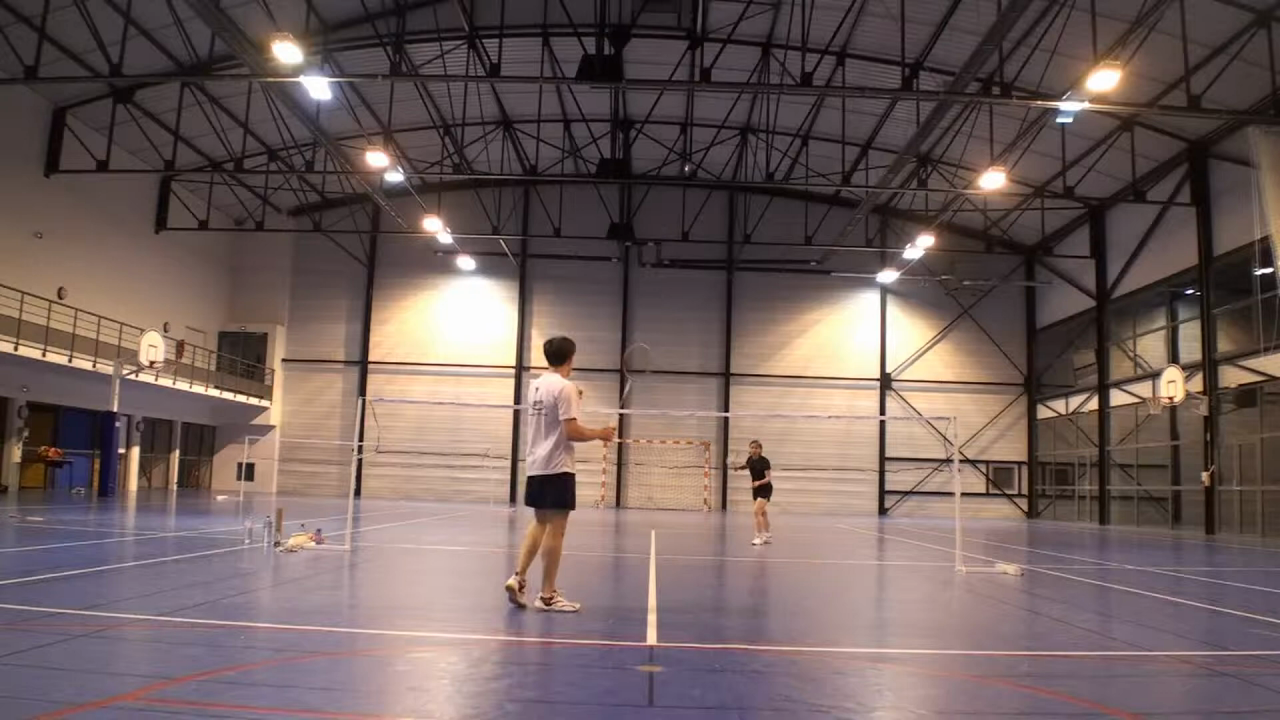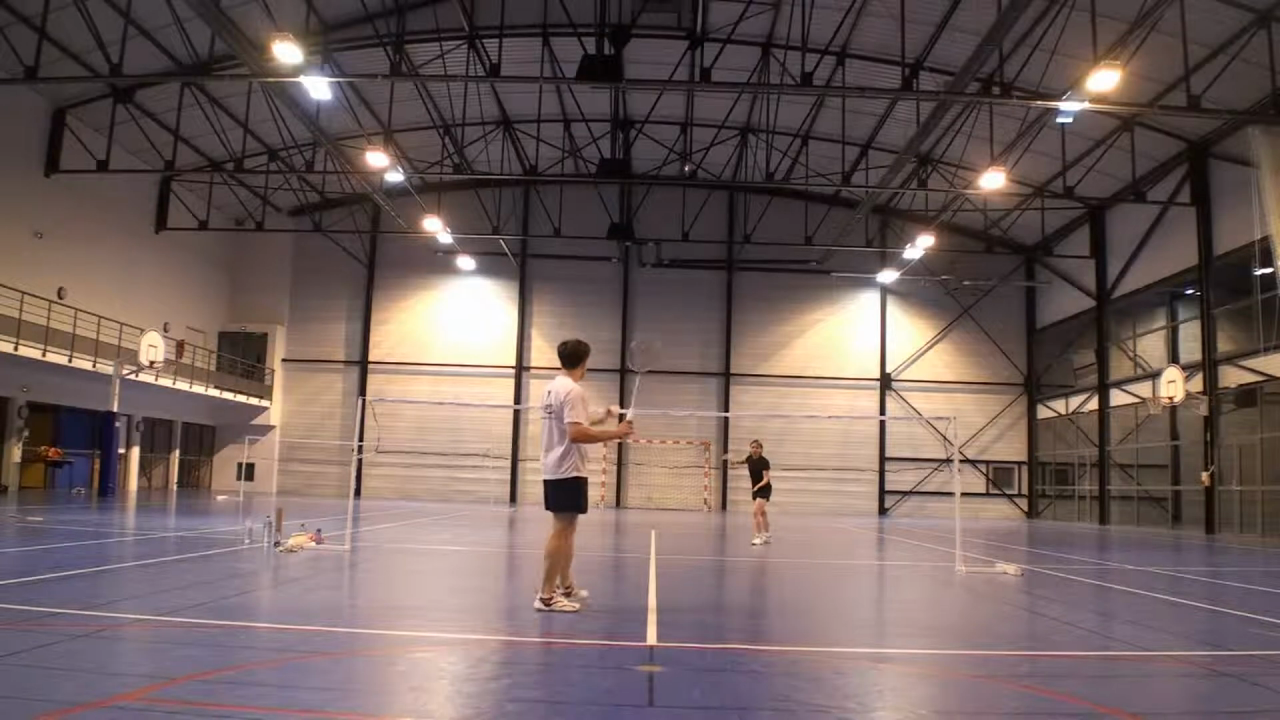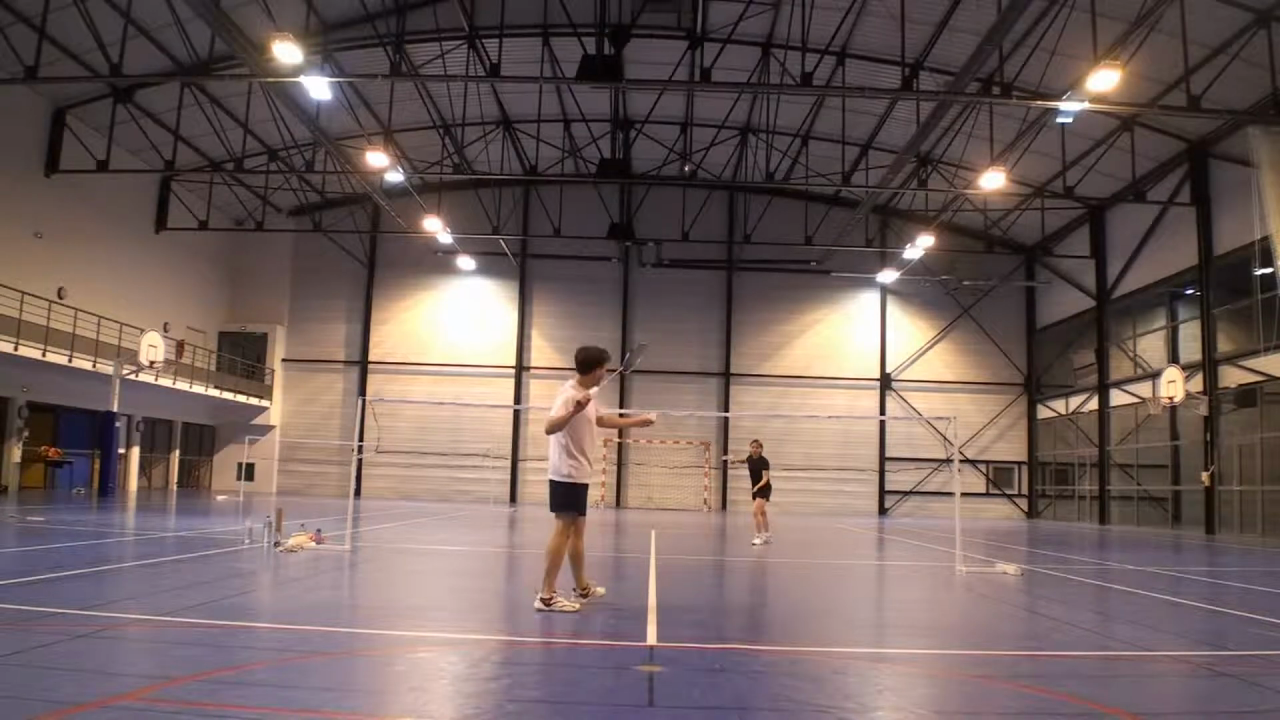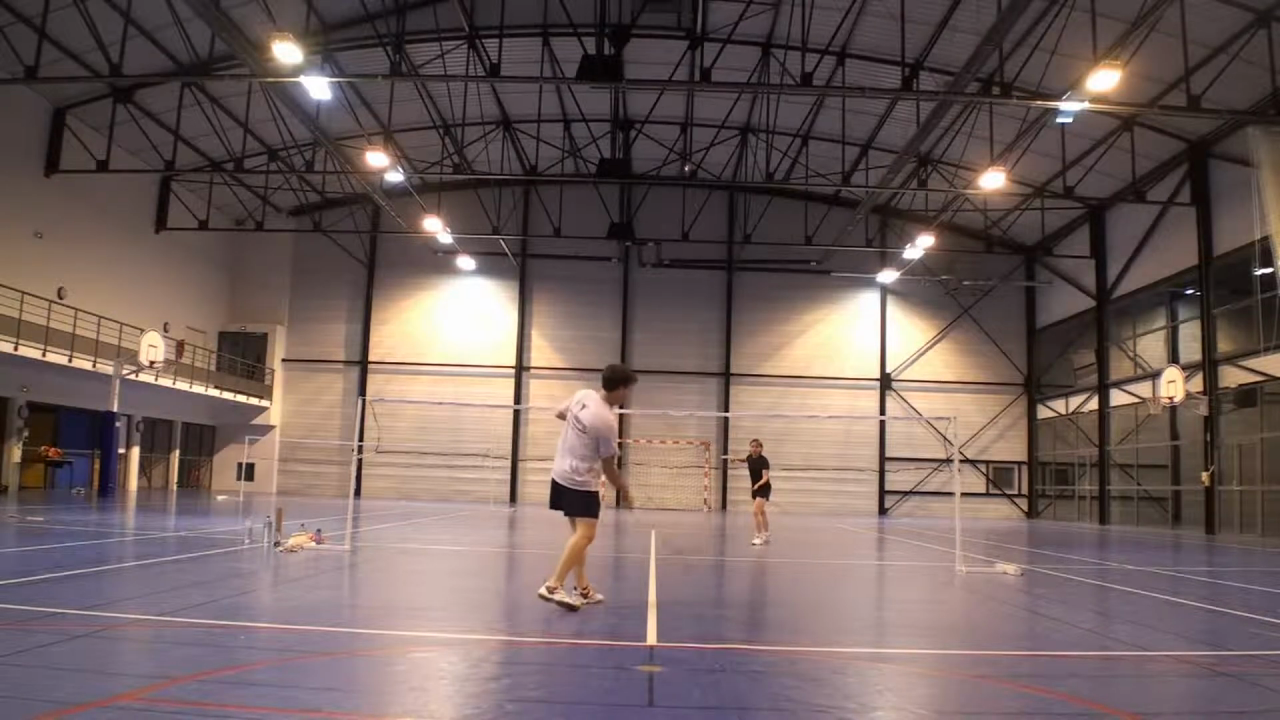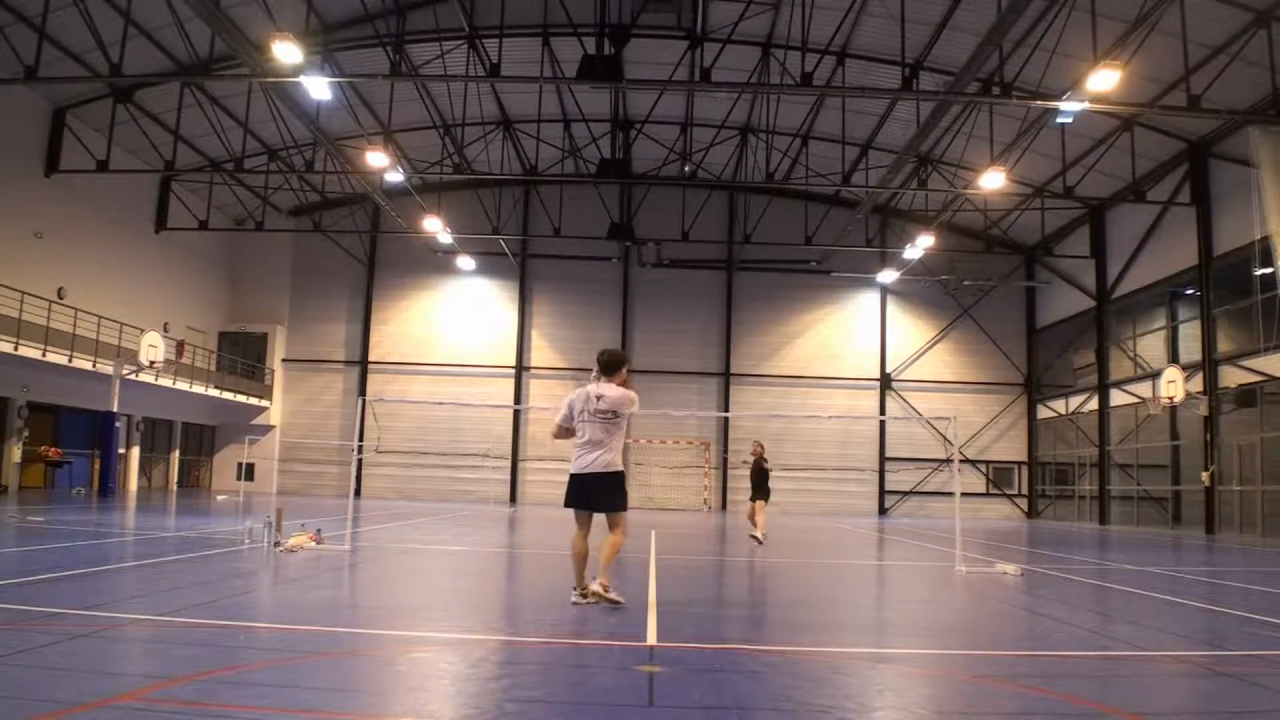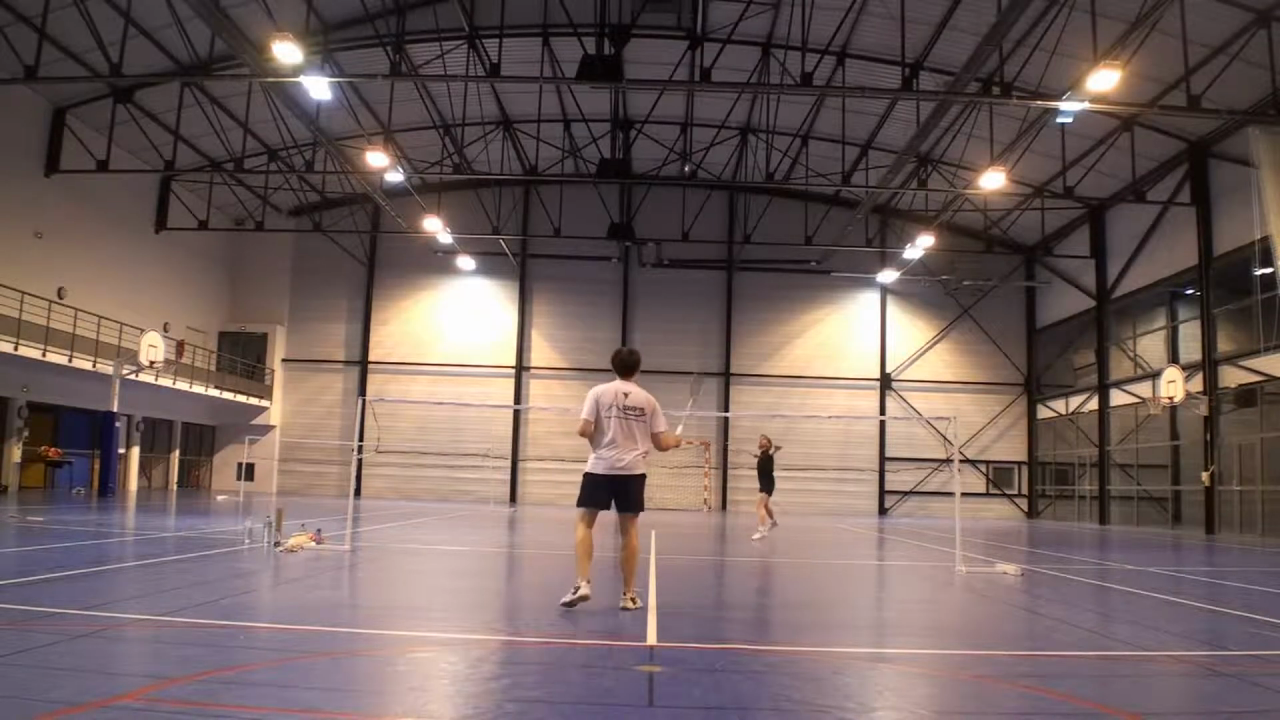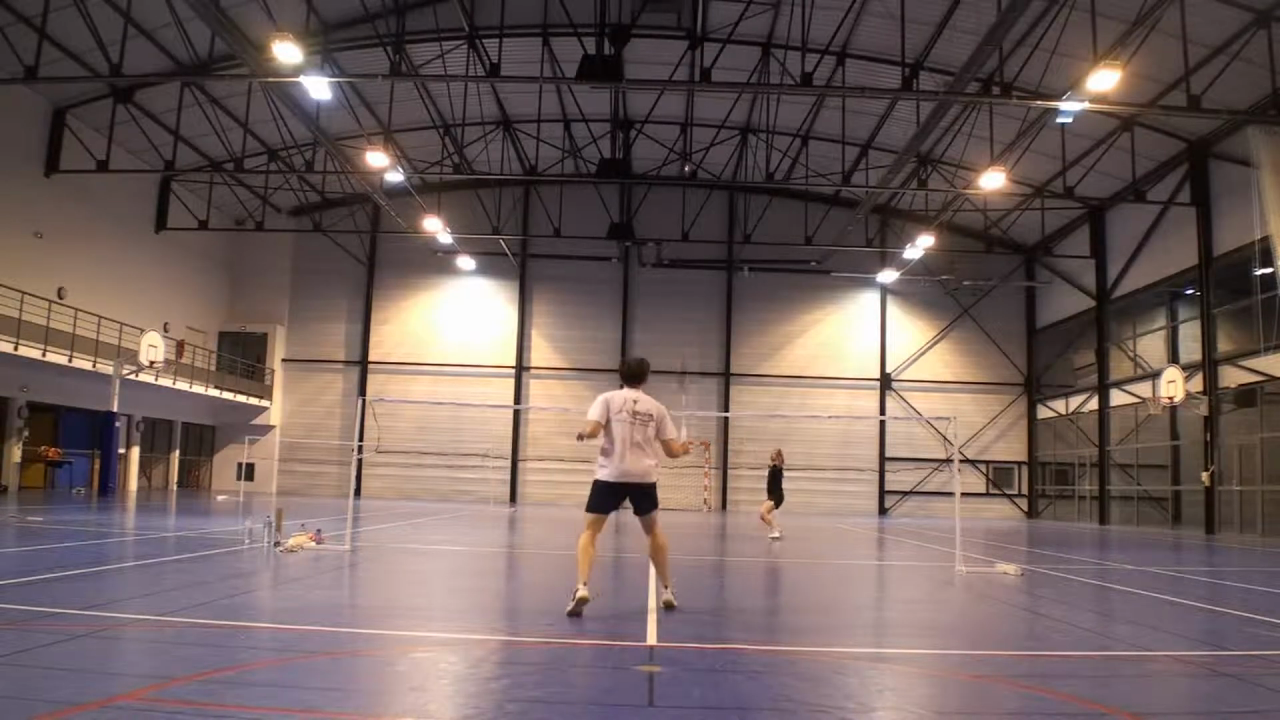
dt=0.5s
person 1, frame 1
left shoulder: (538, 385)
right shoulder: (564, 387)
right elbow: (571, 431)
right wrist: (599, 433)
left hip: (536, 466)
right hip: (557, 468)
left knee: (540, 524)
right knee: (555, 529)
left ankle: (518, 578)
right ankle: (547, 595)
person 1, frame 2
left shoulder: (552, 388)
right shoulder: (573, 391)
right elbow: (576, 435)
left wrist: (600, 417)
right wrist: (614, 433)
left hip: (553, 470)
right hip: (569, 472)
left knee: (565, 530)
right knee: (561, 531)
left ankle: (565, 586)
right ankle: (546, 596)
person 1, frame 3
left shoulder: (585, 392)
right shoulder: (569, 394)
left elbow: (598, 420)
right elbow: (550, 427)
left wrist: (634, 422)
right wrist: (573, 412)
left hip: (577, 474)
right hip: (567, 474)
left knee: (577, 530)
right knee: (564, 530)
left ankle: (582, 588)
right ankle: (546, 595)
person 1, frame 4
left shoulder: (583, 395)
right shoulder: (607, 422)
left elbow: (561, 414)
right elbow: (608, 467)
right wrist: (623, 491)
left hip: (562, 475)
right hip: (581, 483)
left knee: (580, 532)
right knee: (585, 533)
left ankle: (582, 589)
right ankle: (553, 585)
person 1, frame 5
left shoulder: (577, 395)
right shoulder: (626, 397)
left elbow: (557, 433)
right wrist: (617, 383)
left hip: (580, 470)
right hip: (609, 470)
left knee: (582, 529)
right knee: (617, 529)
left ankle: (581, 589)
right ankle: (601, 581)
person 1, frame 6
left shoulder: (598, 392)
right shoulder: (649, 401)
left elbow: (583, 430)
right elbow: (662, 444)
right wrist: (675, 441)
left hip: (600, 468)
right hip: (632, 471)
left knee: (584, 525)
right knee: (629, 532)
left ankle: (582, 584)
right ankle: (628, 595)
person 1, frame 7
left shoulder: (607, 399)
right shoulder: (657, 408)
left elbow: (592, 430)
right elbow: (672, 451)
left wrist: (583, 433)
right wrist: (684, 448)
left hip: (611, 476)
right hip: (644, 477)
left knee: (589, 532)
right knee: (653, 531)
left ankle: (582, 587)
right ankle: (667, 590)
